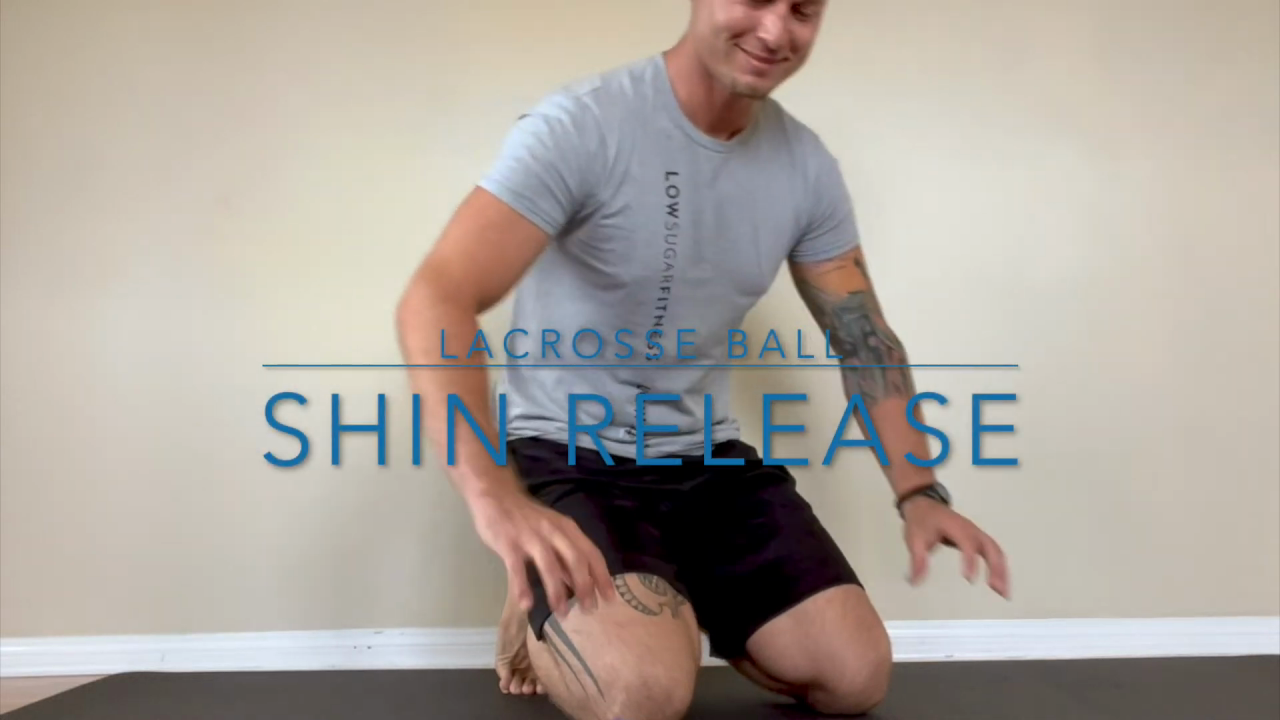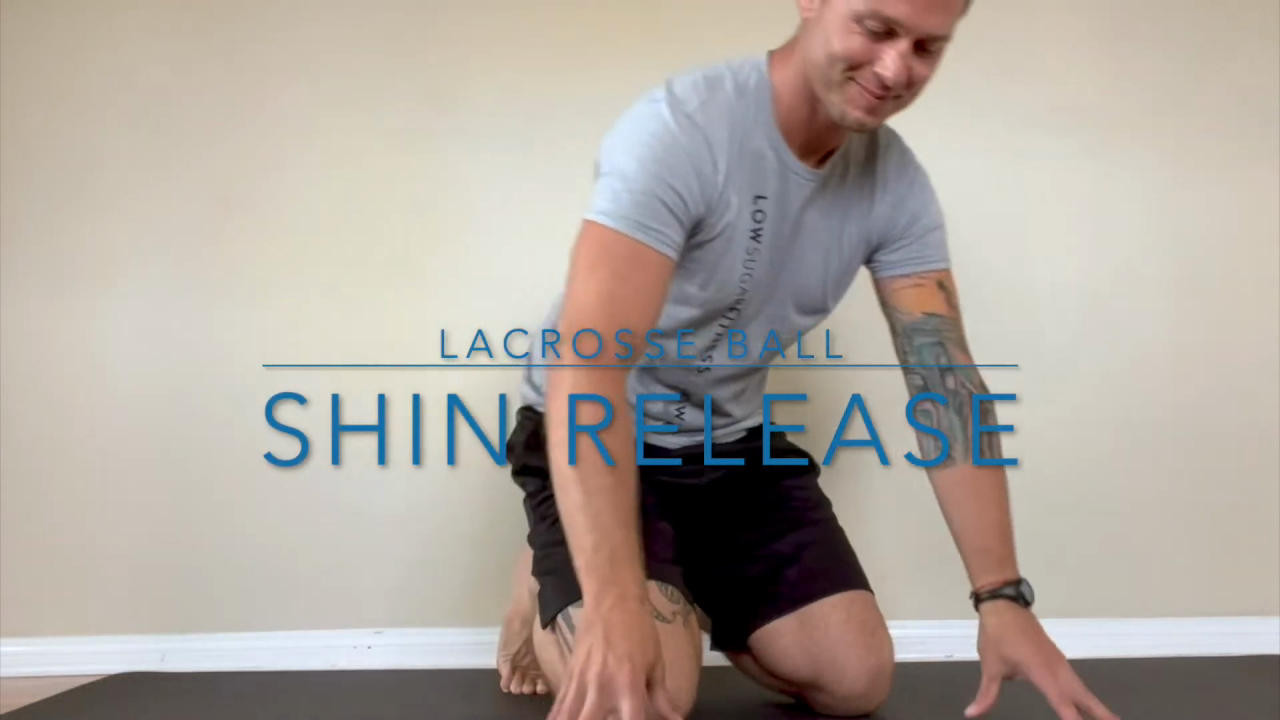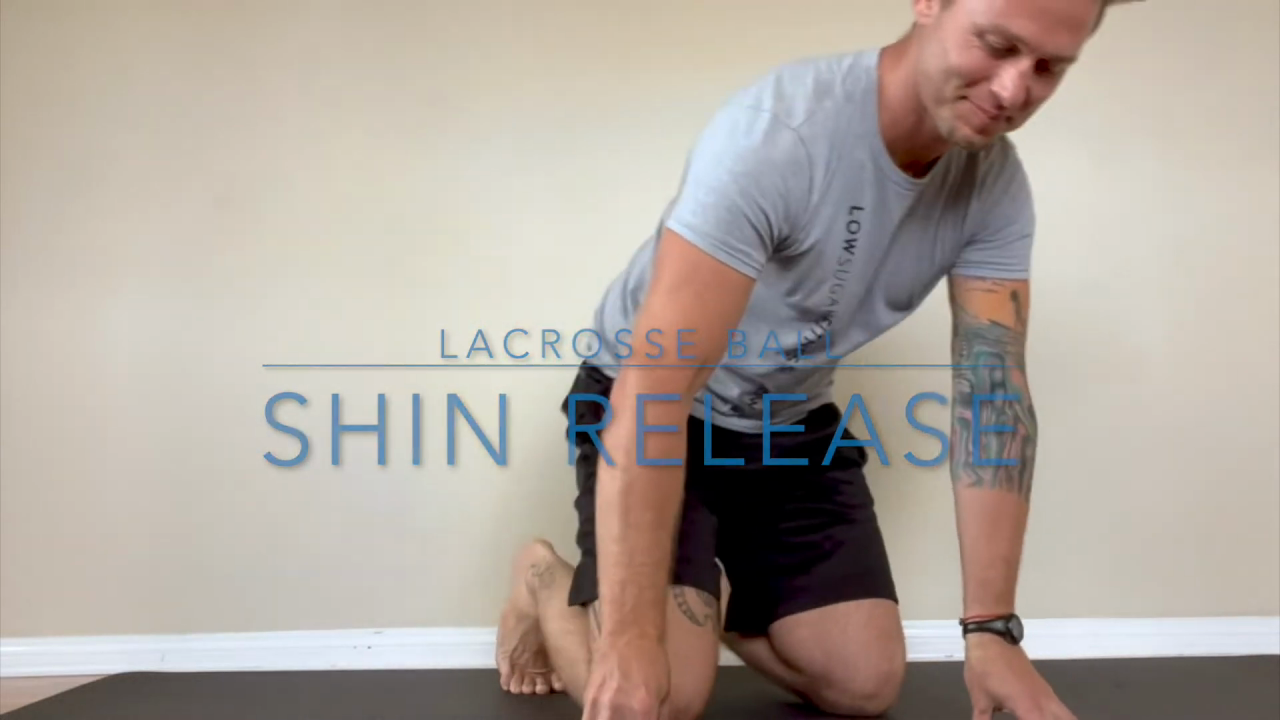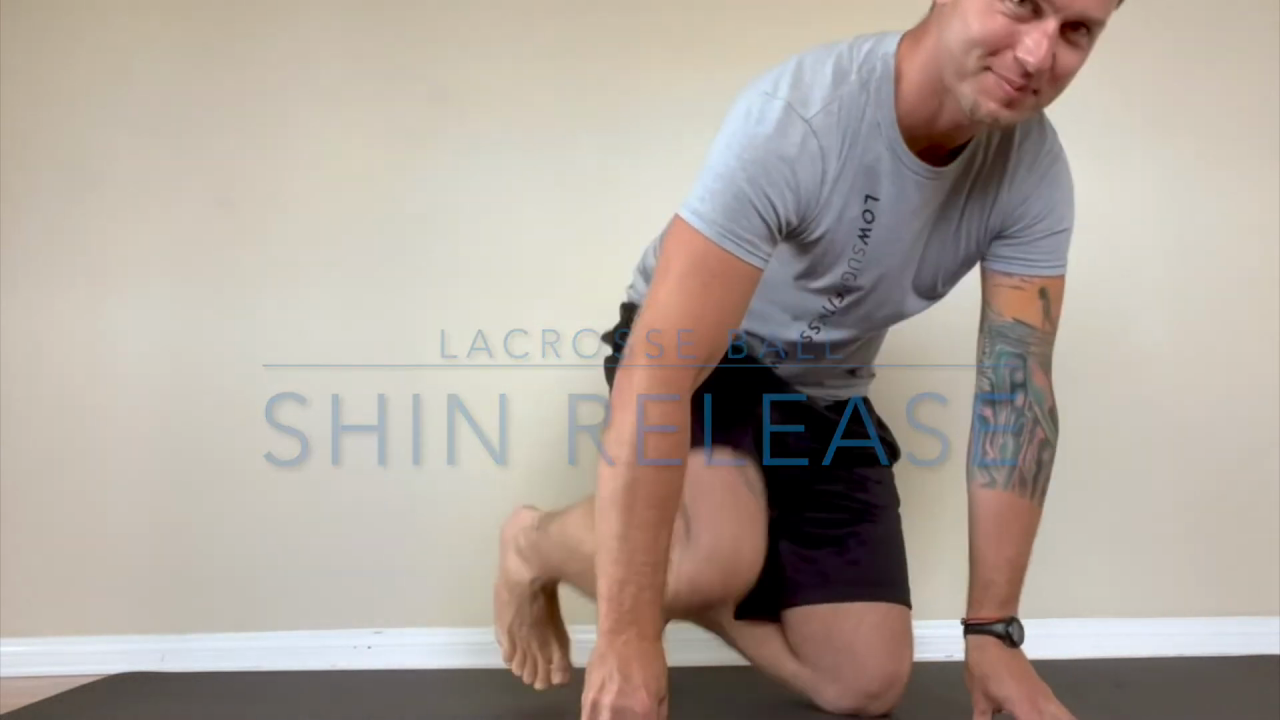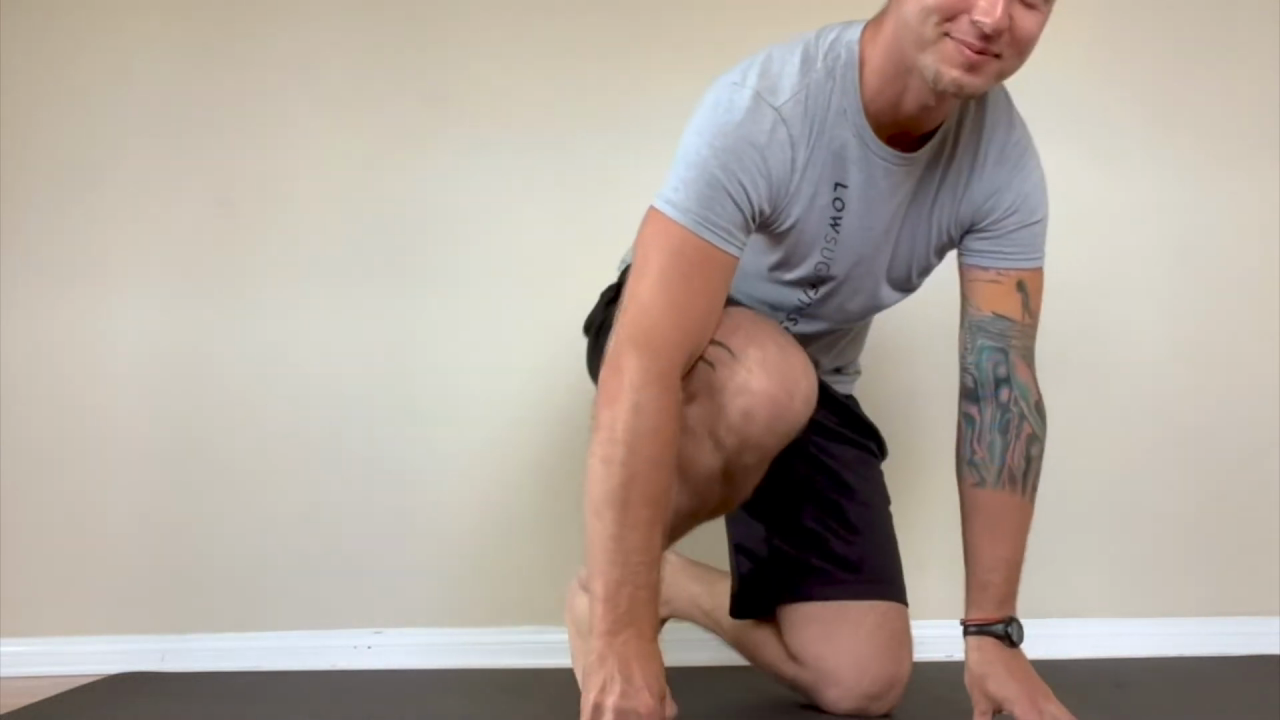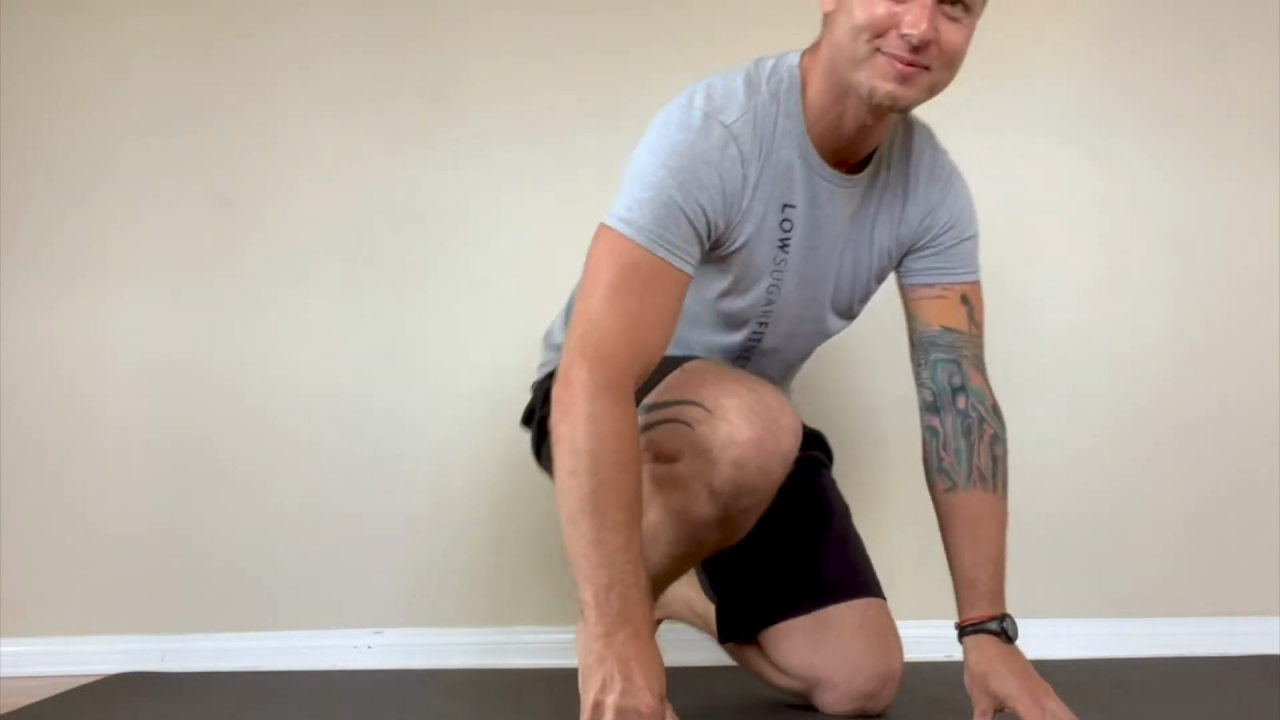
dt=0.3s
person 1, frame 1
left shoulder: (806, 167)
right shoulder: (580, 127)
left elbow: (864, 340)
right elbow: (435, 303)
left wrist: (919, 489)
right wrist: (495, 498)
left hip: (706, 460)
right hip: (568, 460)
left ankle: (692, 605)
right ankle: (542, 611)
person 1, frame 2
left shoulder: (899, 184)
right shoulder: (678, 127)
left elbow: (945, 380)
right elbow: (583, 361)
left wrist: (1002, 597)
right wrist: (617, 600)
left hip: (738, 446)
right hip: (597, 439)
left ankle: (686, 593)
right ankle: (553, 592)
person 1, frame 3
left shoulder: (997, 187)
right shoulder: (774, 135)
left elbow: (994, 397)
right elbow: (654, 380)
left wrist: (992, 630)
right wrist: (632, 633)
left hip: (792, 427)
right hip: (658, 417)
left ankle: (699, 591)
right ankle: (549, 585)
person 1, frame 4
left shoulder: (1035, 171)
right shoulder: (794, 118)
left elbow: (1018, 391)
right elbow: (659, 369)
left wrist: (992, 629)
right wrist: (625, 630)
left hip: (827, 392)
right hip: (699, 352)
right knee: (717, 550)
left ankle: (669, 582)
right ankle: (536, 551)
person 1, frame 5
left shoulder: (1005, 159)
right shoulder: (764, 107)
left elbow: (1001, 387)
right elbow: (641, 365)
left wrist: (991, 630)
right wrist: (624, 633)
left hip: (817, 389)
right knee: (769, 379)
left ankle: (674, 585)
right ankle: (602, 590)
person 1, frame 6
left shoulder: (933, 189)
right shoulder: (708, 134)
left elbow: (957, 397)
right elbow: (595, 380)
left wrist: (986, 628)
right wrist: (616, 635)
left hip: (742, 447)
right hip: (616, 412)
right knee: (749, 427)
left ankle: (677, 592)
right ankle: (608, 615)
